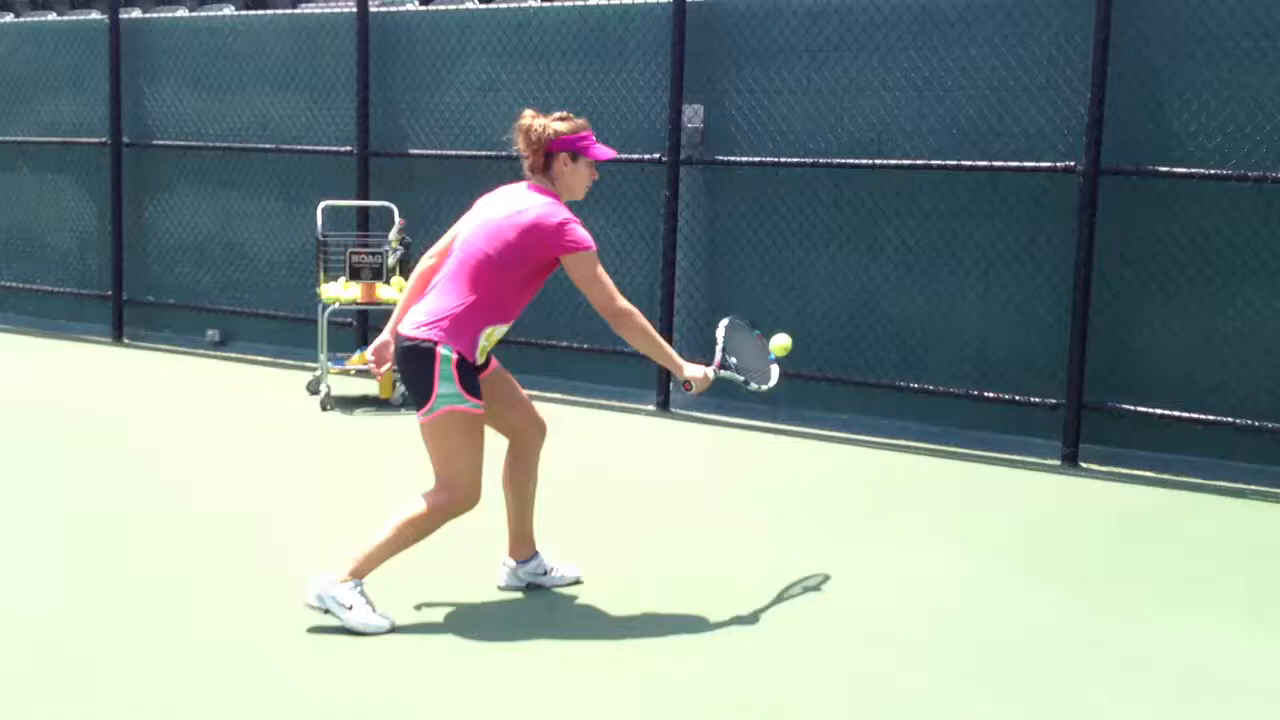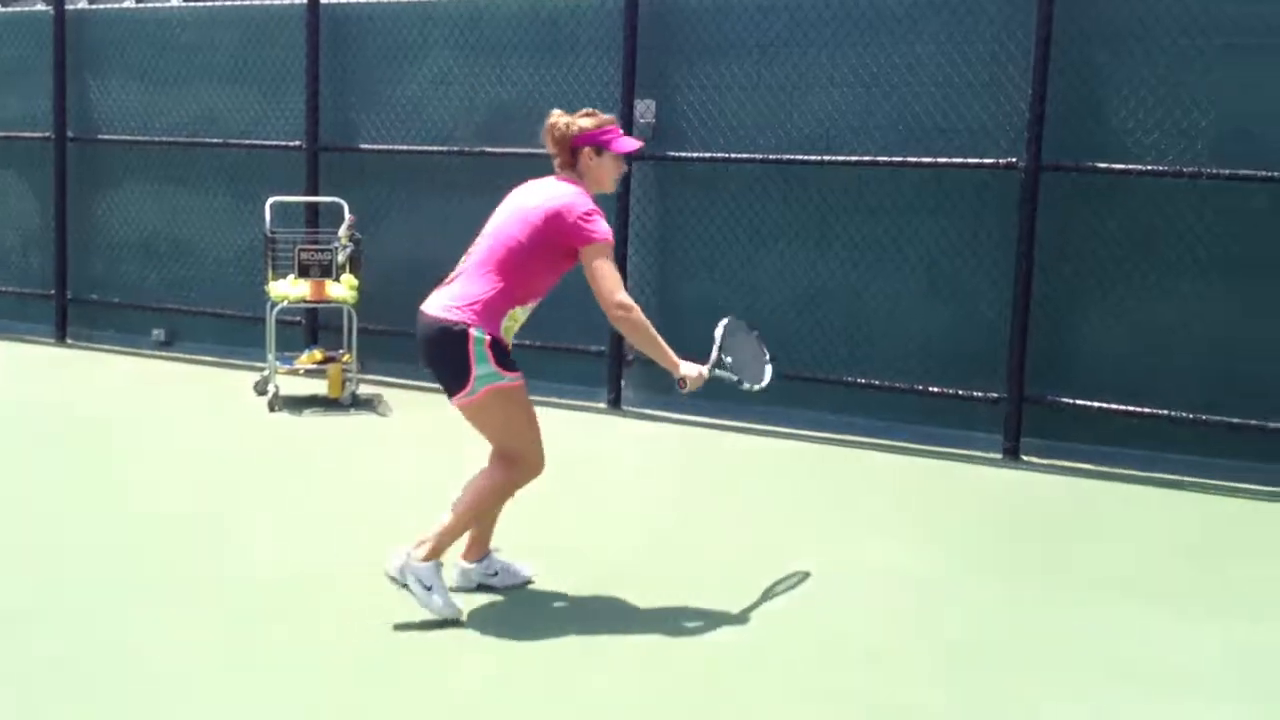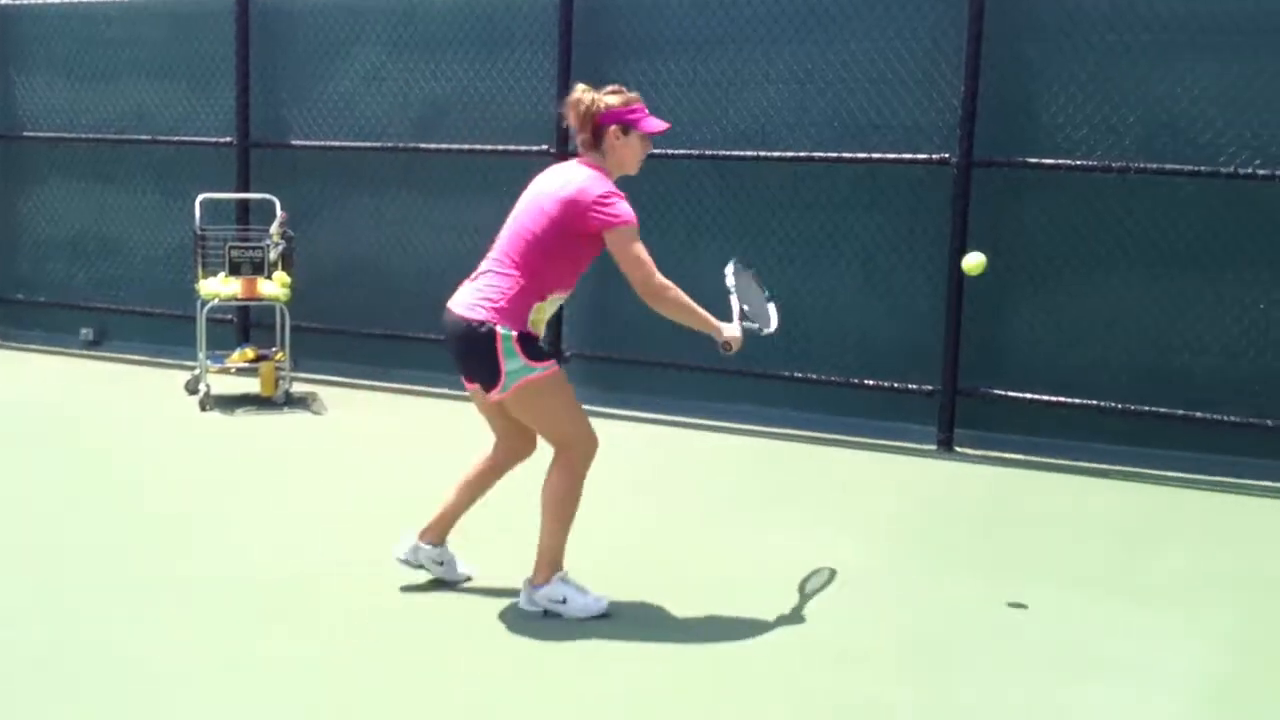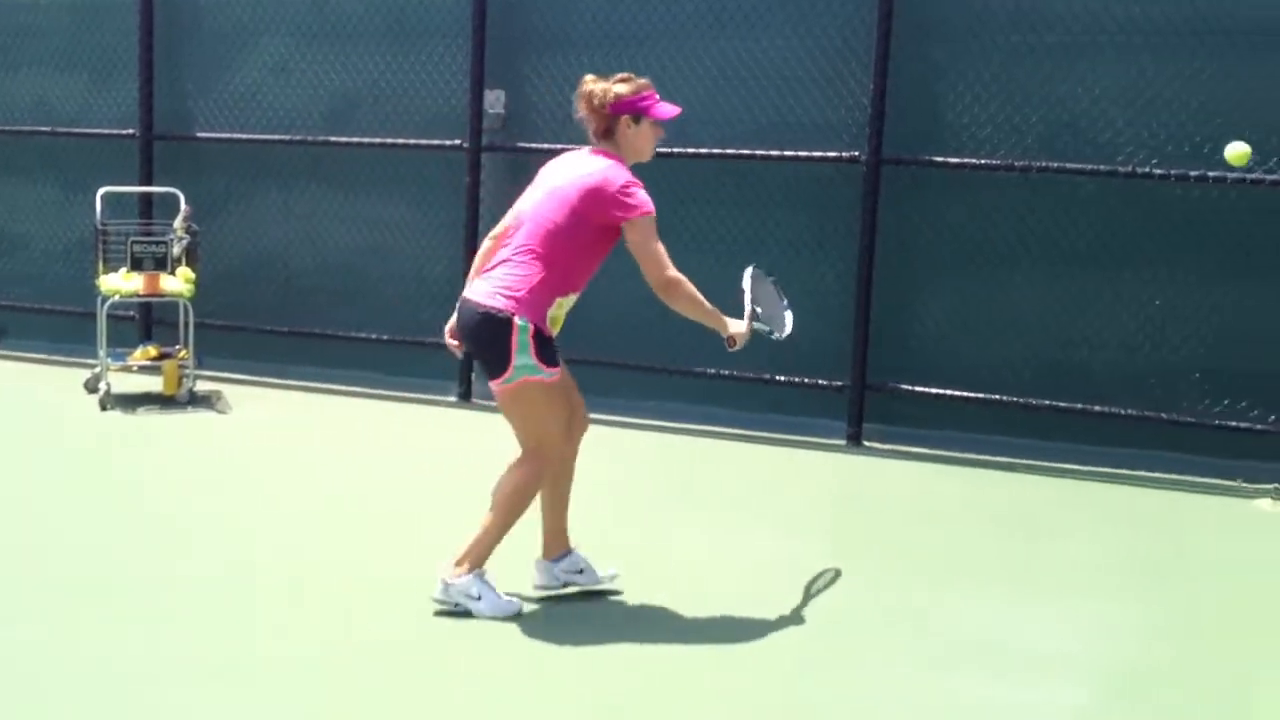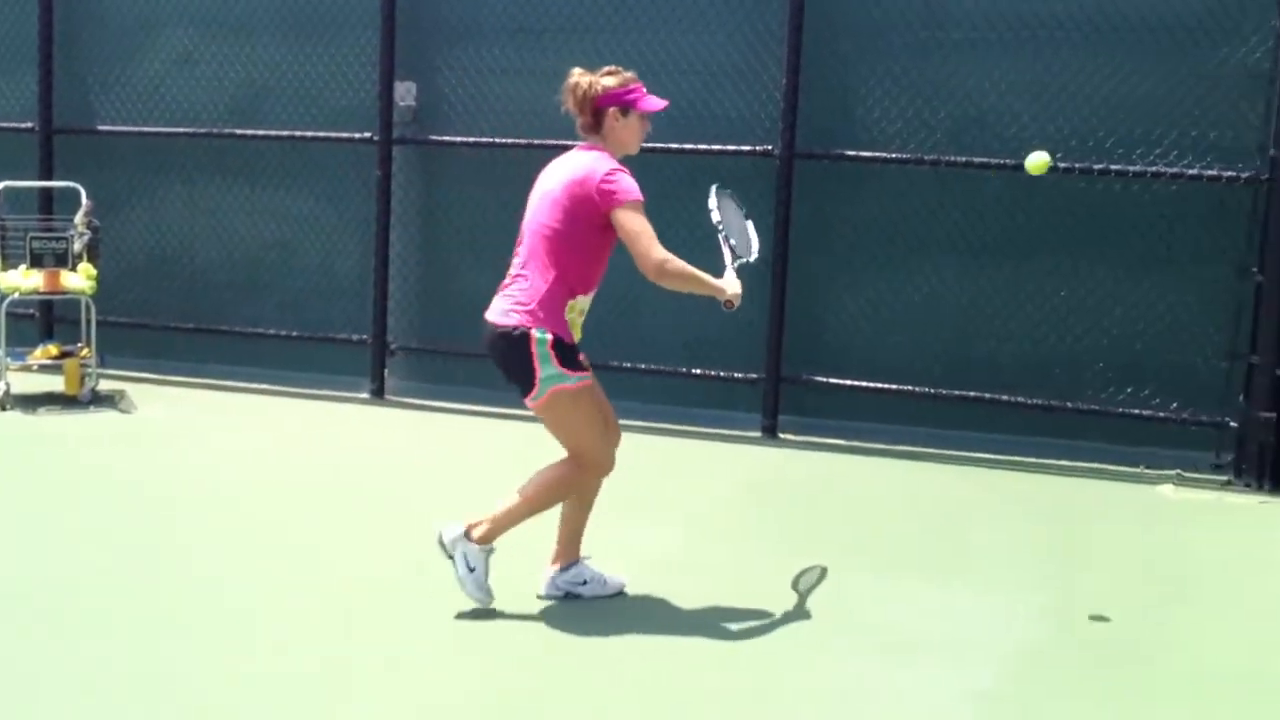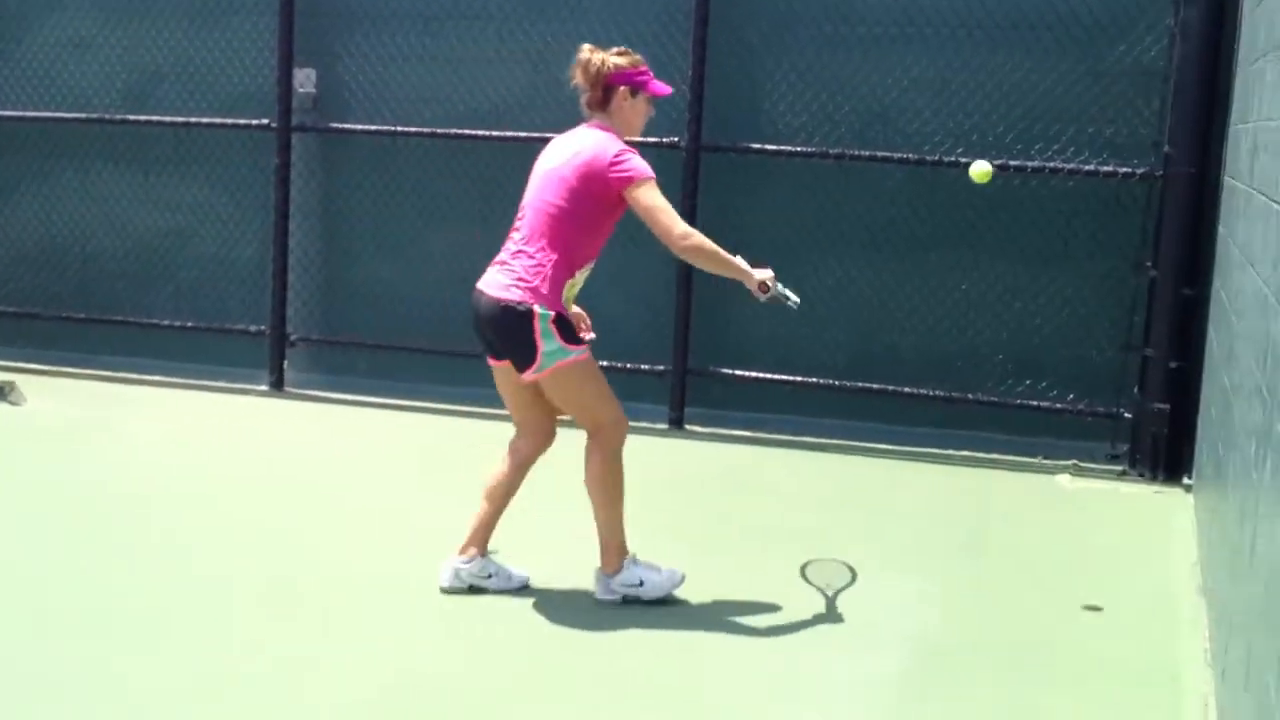
dt=0.3s
person 1, frame 1
left shoulder: (501, 198)
right shoulder: (558, 223)
left elbow: (428, 264)
right elbow: (620, 313)
left wrist: (392, 333)
right wrist: (682, 367)
left hip: (436, 344)
right hip: (440, 353)
left knee: (528, 431)
right knee: (459, 493)
left ankle: (523, 560)
right ankle: (343, 582)
person 1, frame 2
left shoulder: (532, 191)
right shoulder: (581, 212)
right elbow: (619, 309)
right wrist: (676, 366)
left hip: (441, 320)
right hip: (465, 336)
left knee: (517, 443)
right knee: (524, 460)
left ankle: (475, 560)
right ankle: (422, 558)
person 1, frame 3
left shoulder: (559, 174)
right shoulder: (602, 198)
right elbow: (654, 289)
right wrist: (719, 328)
left hip: (469, 323)
right hip: (495, 335)
left knee: (514, 444)
right knee: (577, 445)
left ankle: (429, 542)
right ankle: (545, 581)
person 1, frame 4
left shoulder: (564, 165)
right shoulder: (622, 188)
left elbow: (498, 236)
right elbow: (665, 283)
left wrist: (469, 310)
right wrist: (725, 325)
left hip: (485, 310)
right hip: (510, 325)
left knee: (569, 423)
right knee: (546, 452)
left ankle: (556, 557)
right ankle: (463, 575)
person 1, frame 5
left shoulder: (562, 167)
right shoulder: (609, 179)
right elbow: (655, 264)
right wrist: (718, 286)
left hip: (517, 329)
right hip: (535, 340)
left knee: (602, 436)
right knee: (592, 457)
left ankle: (565, 568)
right ankle: (474, 535)
person 1, frame 6
left shoulder: (565, 144)
right shoulder: (617, 157)
right elbow: (680, 240)
left wrist: (562, 302)
right wrist: (746, 273)
left hip: (496, 302)
right hip: (527, 315)
left knee: (535, 433)
right knee: (608, 428)
left ankle: (470, 557)
right ankle: (616, 567)
